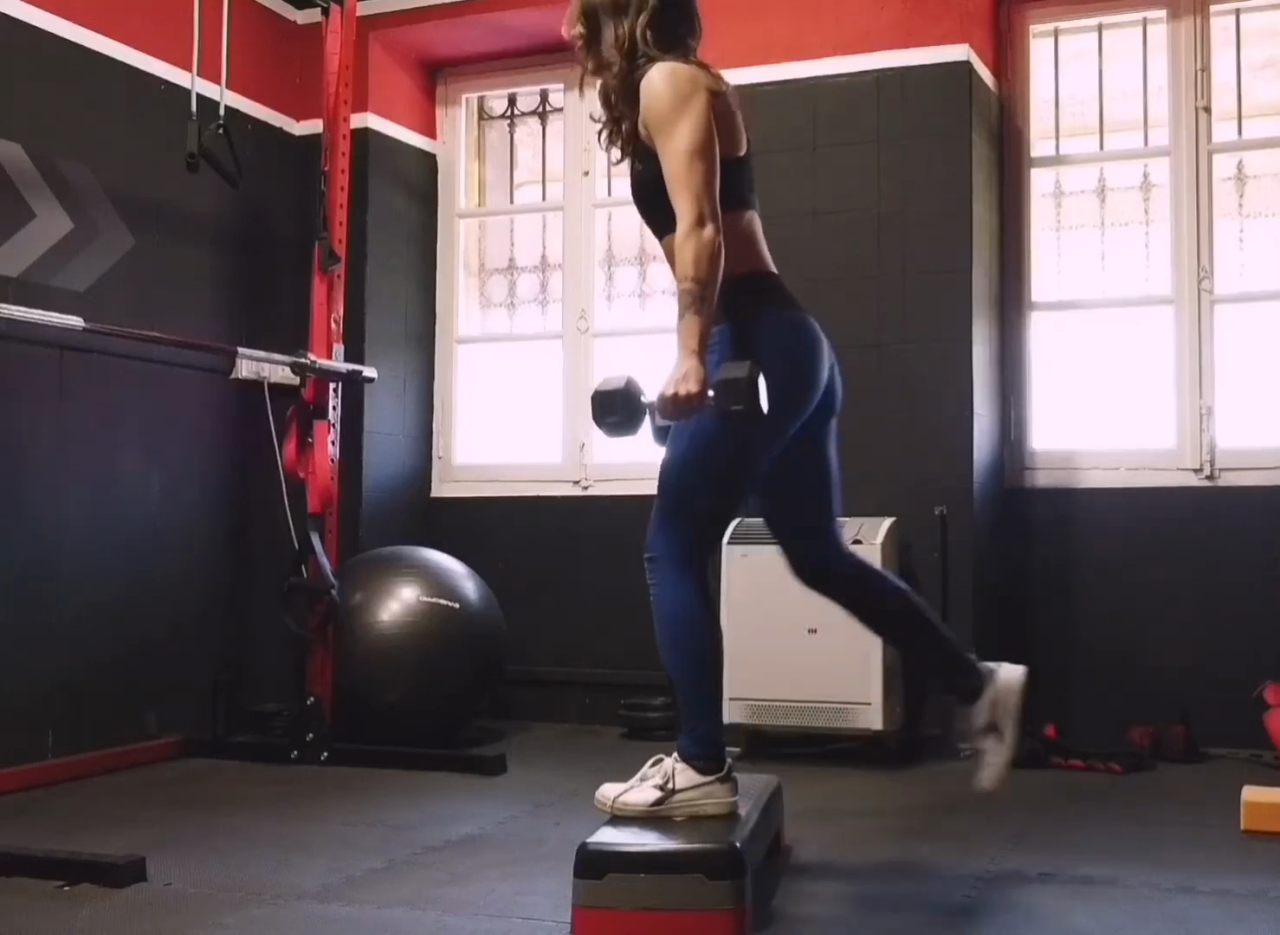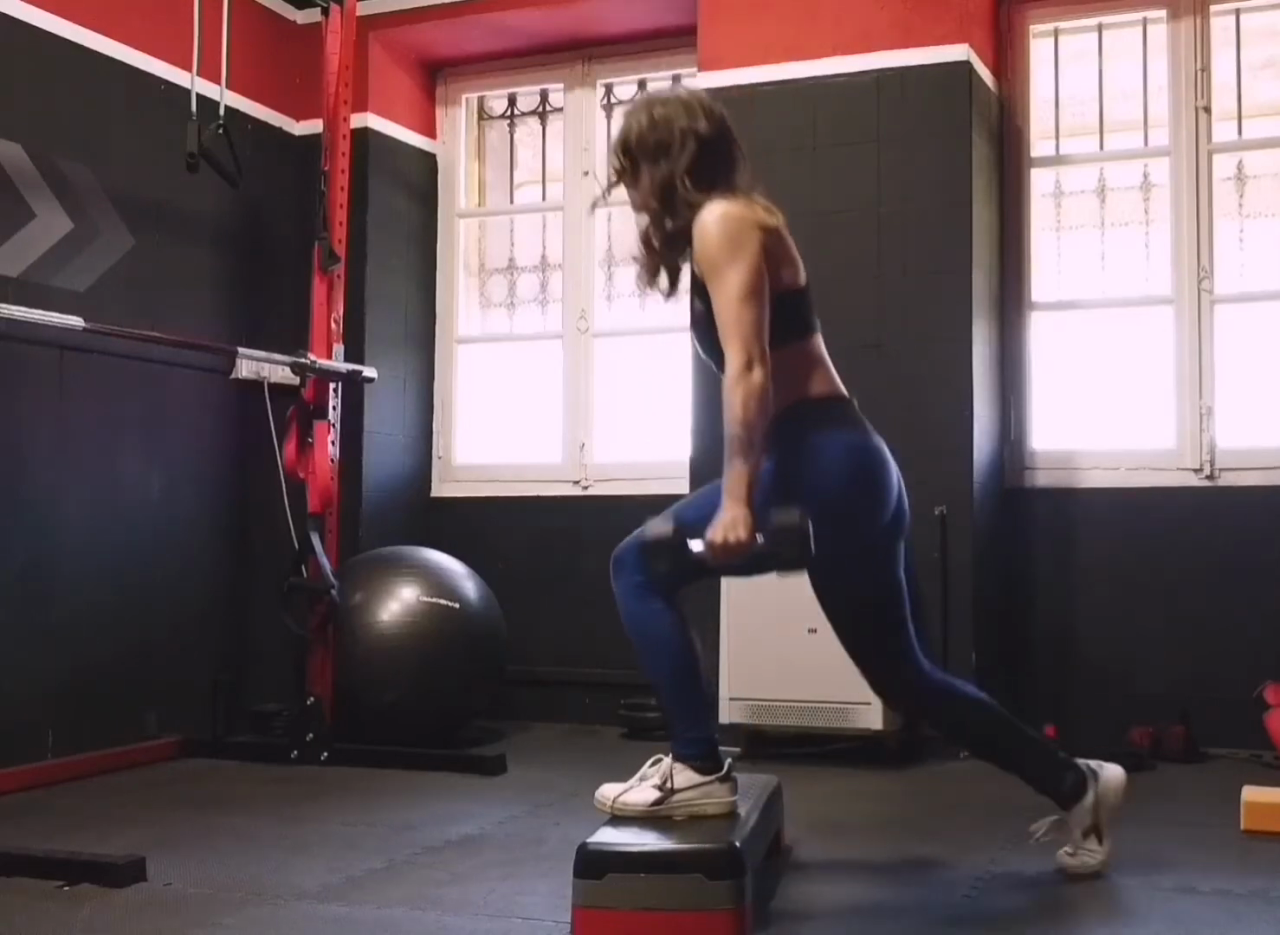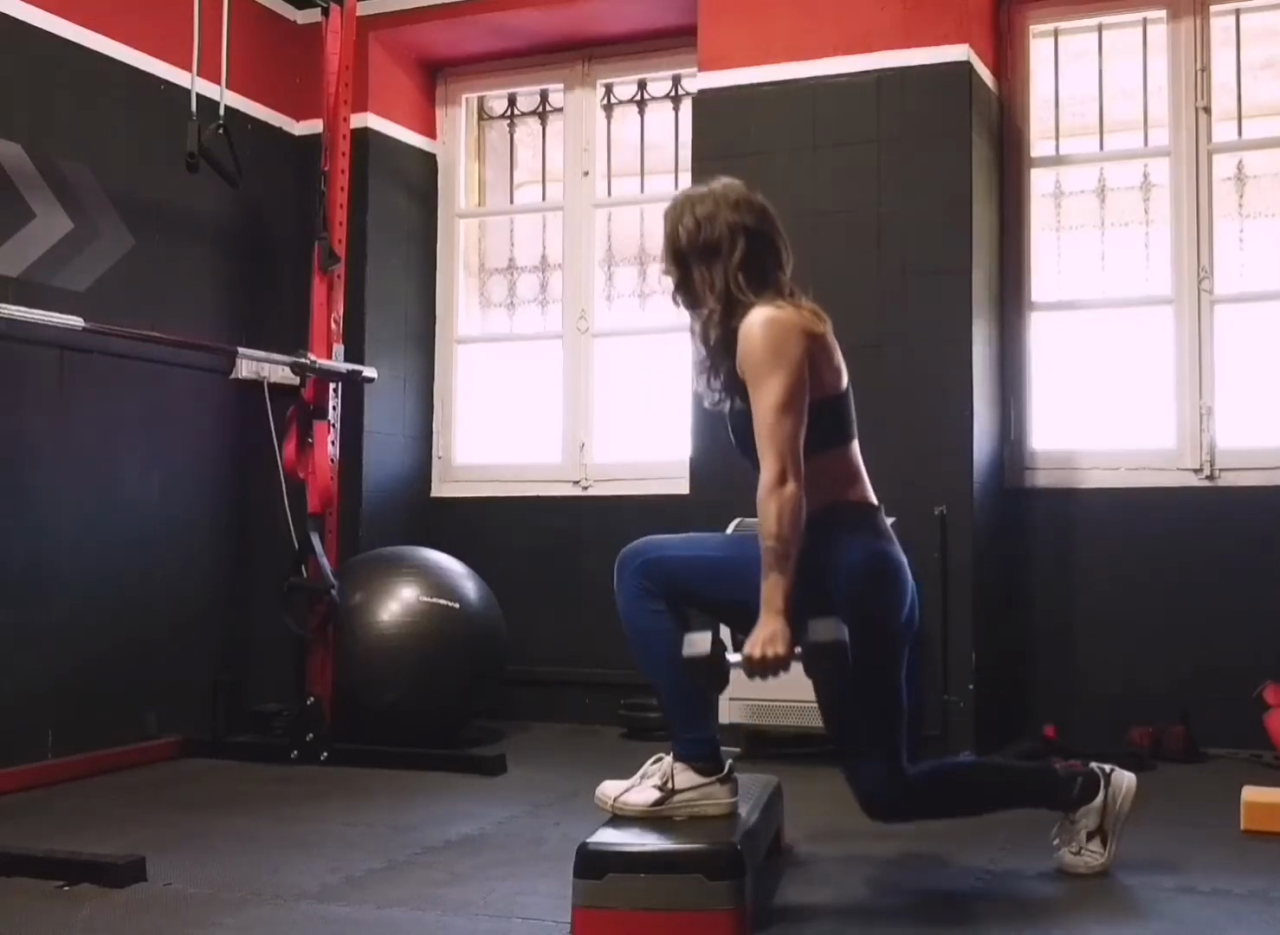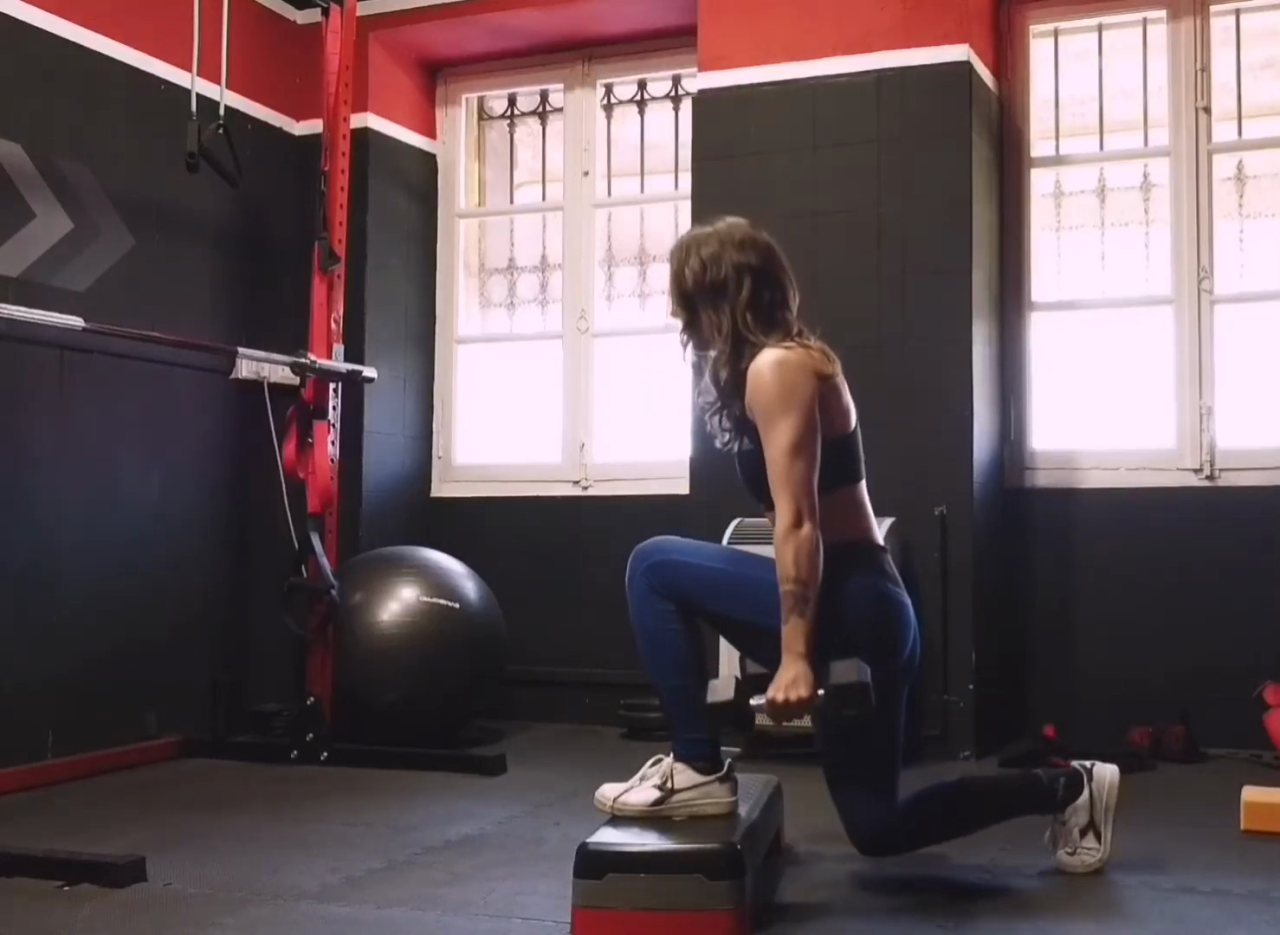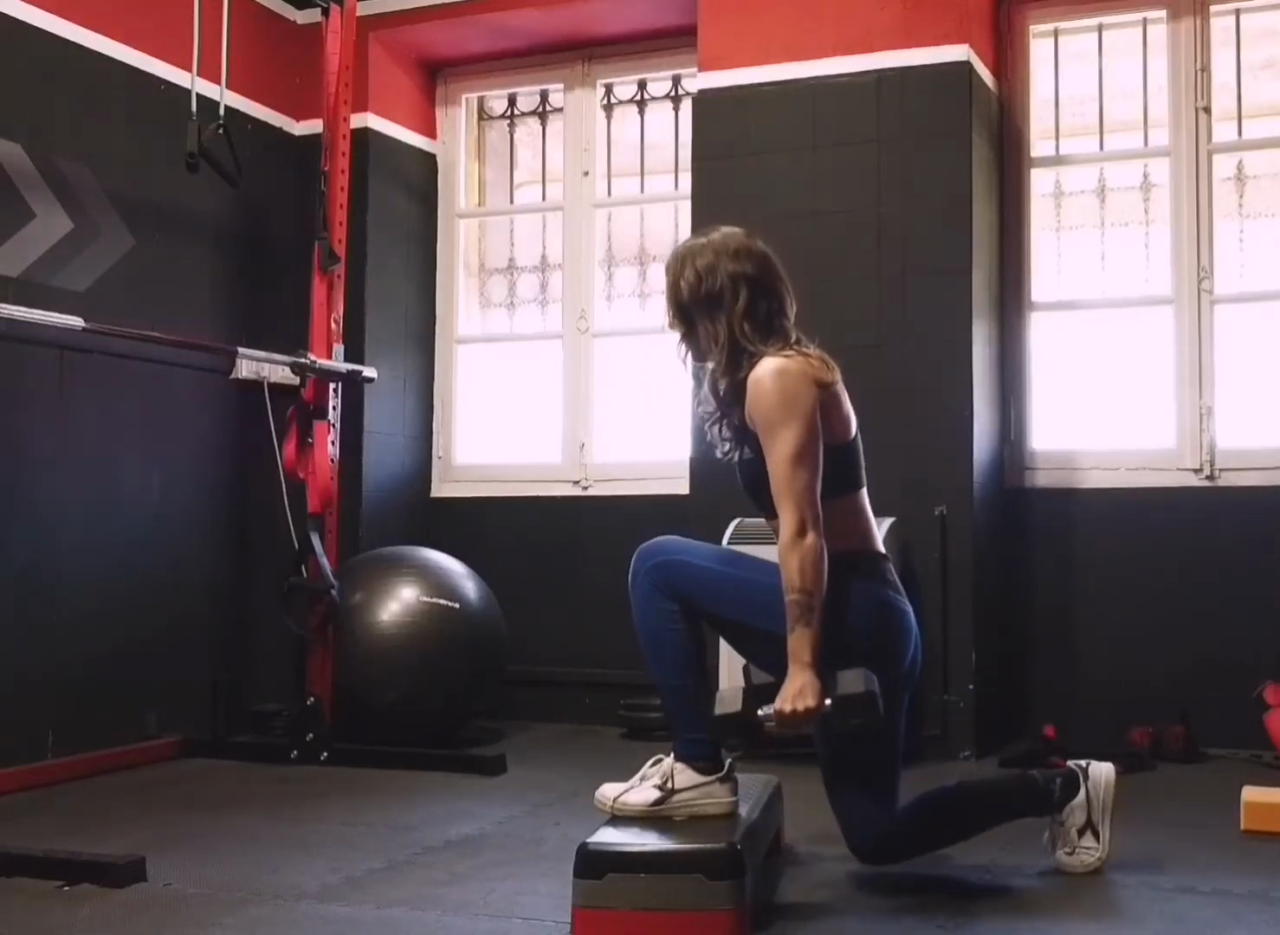
dt=0.3s
person 1, frame 1
left shoulder: (667, 82)
right shoulder: (686, 87)
left elbow: (699, 230)
left wrist: (689, 353)
right wrist: (702, 350)
left hip: (756, 344)
right hip: (785, 345)
left knee: (674, 553)
right knee: (817, 554)
left ankle: (698, 769)
right ankle: (982, 689)
person 1, frame 2
left shoulder: (721, 220)
right shoulder: (733, 219)
left elbow: (749, 372)
left wrist: (737, 499)
right wrist: (745, 487)
left hip: (821, 462)
right hip: (842, 460)
left knee: (641, 569)
right knee: (904, 676)
left ankle: (696, 773)
right ankle: (1074, 784)
person 1, frame 3
left shoulder: (766, 325)
right shoulder: (782, 320)
left elbow: (782, 481)
left wrist: (773, 612)
left hip: (841, 564)
right hip: (859, 565)
left knee: (643, 571)
right knee: (886, 786)
left ankle: (696, 772)
right ankle: (1083, 788)
person 1, frame 4
left shoulder: (776, 367)
right shoulder: (792, 358)
left elbow: (798, 524)
left wrist: (795, 655)
left hip: (847, 603)
right hip: (859, 600)
left knee: (655, 569)
right knee: (880, 826)
left ankle: (697, 771)
right ankle: (1068, 788)
person 1, frame 5
left shoulder: (775, 376)
right shoulder: (786, 368)
left elbow: (802, 531)
left wrist: (802, 666)
left hip: (850, 611)
right hip: (860, 607)
left knee: (660, 568)
right knee: (877, 835)
left ankle: (697, 772)
right ankle: (1065, 788)
